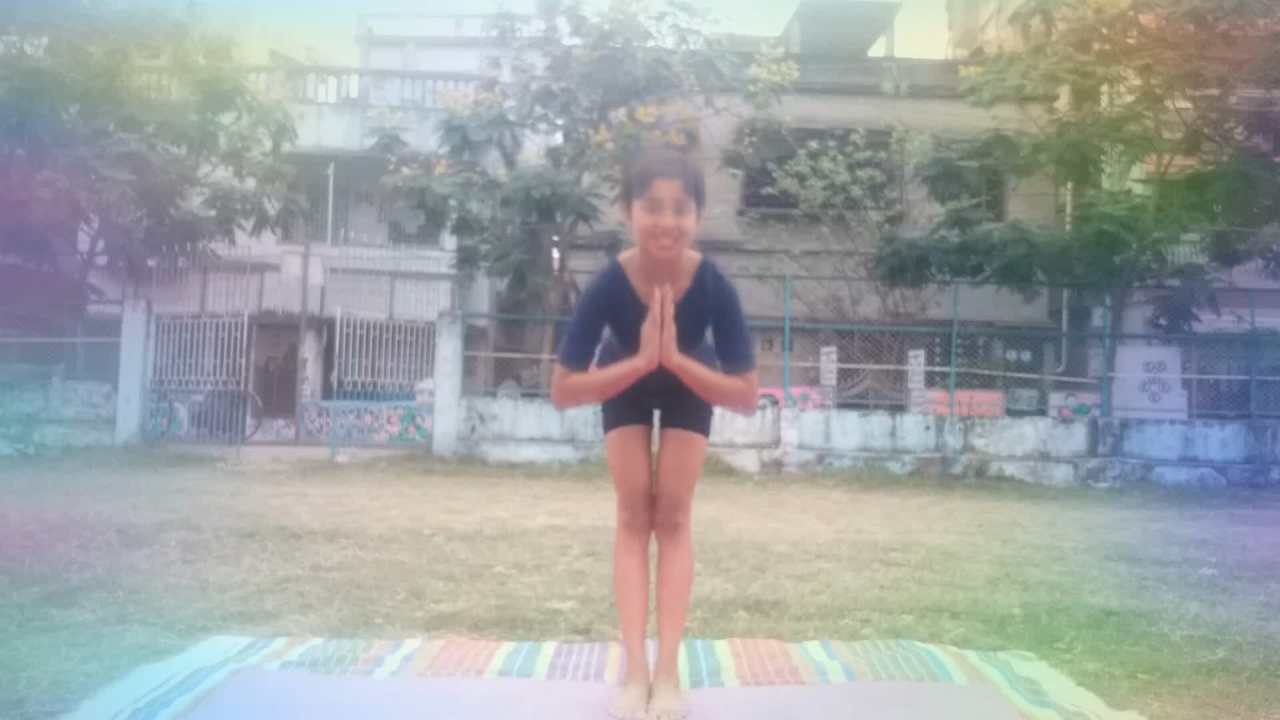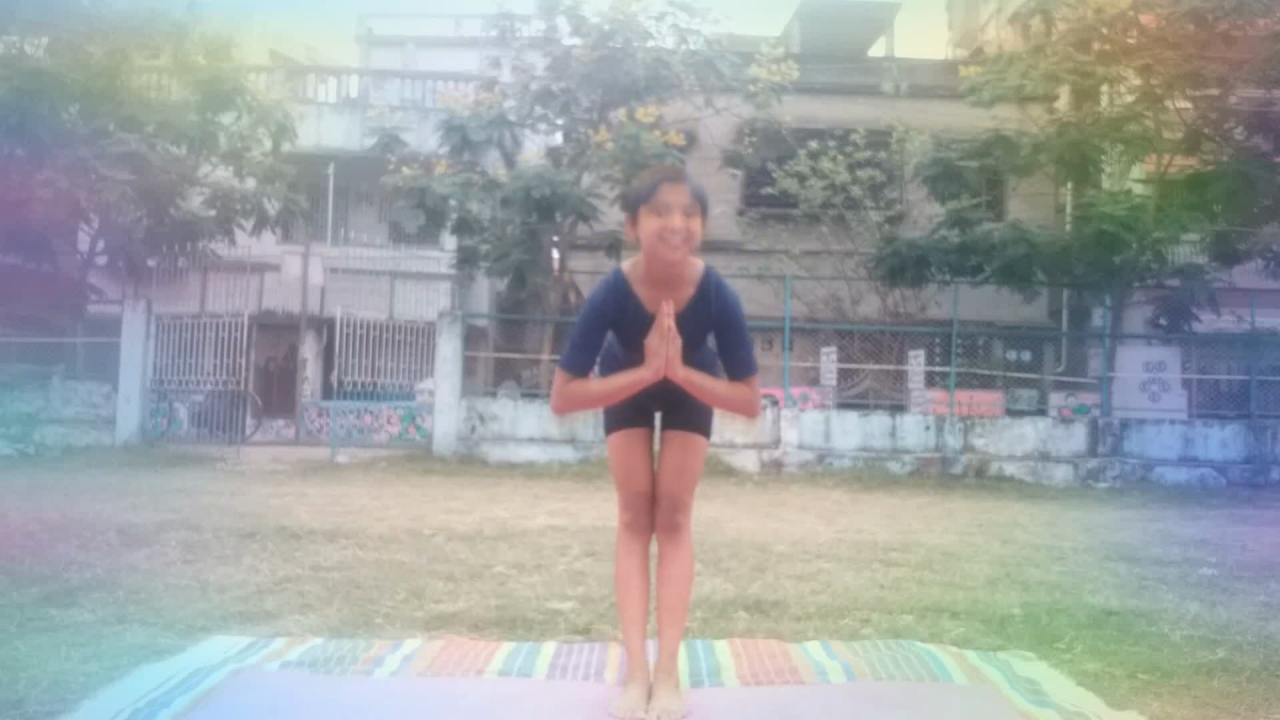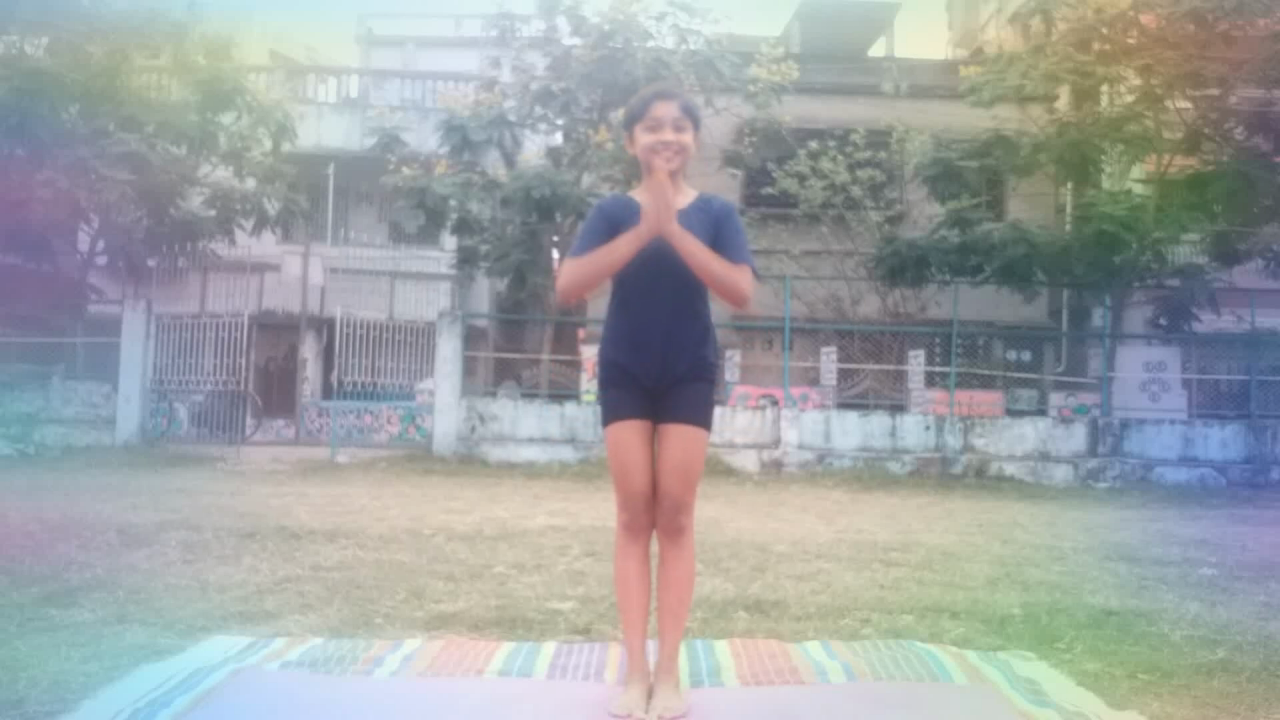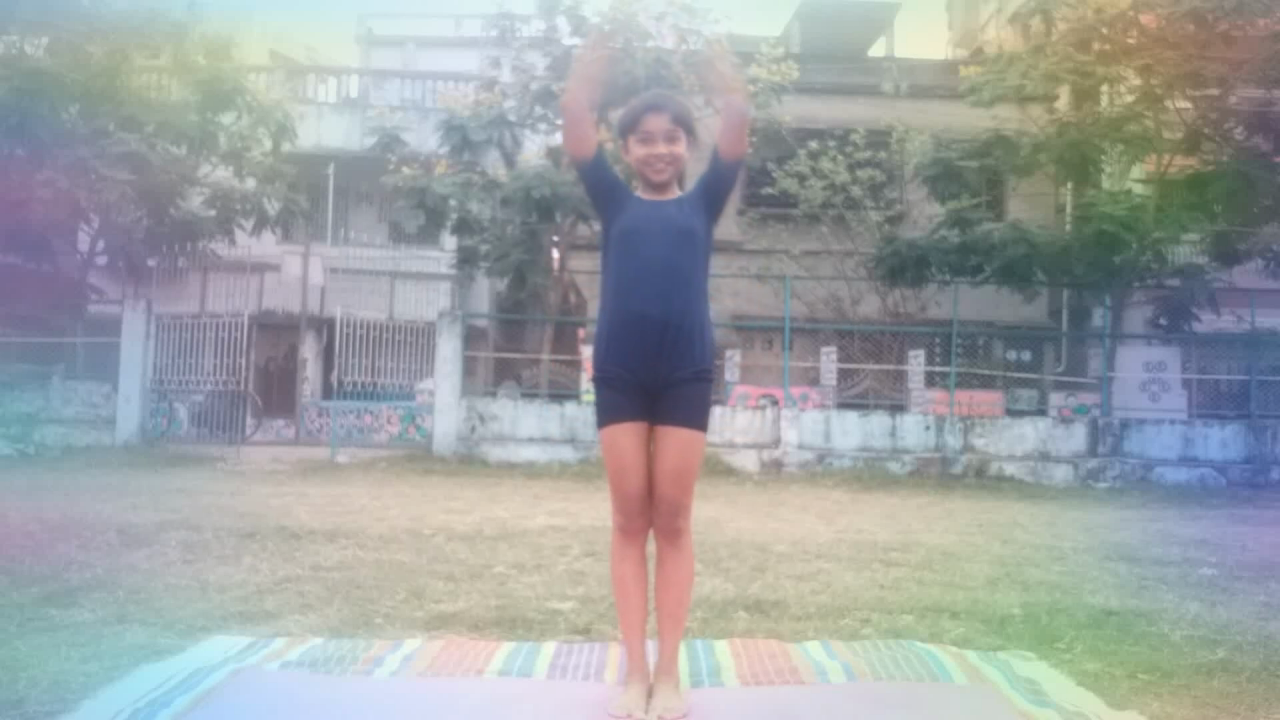
dt=0.4s
person 1, frame 1
left shoulder: (714, 286)
right shoulder: (608, 284)
left elbow: (746, 395)
right elbow: (563, 388)
left wrist: (677, 359)
right wrist: (641, 361)
left hip: (689, 388)
right hip: (626, 383)
left knee: (672, 516)
right knee: (634, 515)
left ankle: (668, 671)
right ankle: (634, 670)
person 1, frame 2
left shoulder: (716, 294)
right shoulder: (612, 292)
left elbow: (749, 401)
right elbow: (562, 398)
left wrist: (678, 370)
right wrist: (646, 371)
left hip: (690, 393)
right hip: (628, 389)
left knee: (672, 517)
right knee: (635, 517)
left ankle: (667, 672)
right ankle: (634, 671)
person 1, frame 3
left shoulder: (715, 213)
right shoulder: (613, 213)
left elbow: (742, 292)
right elbow: (566, 287)
left wrist: (677, 232)
right wrist: (640, 233)
left hip: (689, 376)
right hip: (624, 375)
left knee: (676, 517)
right knee: (634, 515)
person 1, frame 4
left shoulder: (702, 204)
right shoulder: (614, 201)
left elbow: (736, 132)
right elbow: (575, 124)
left wrist: (716, 62)
right wrist: (599, 52)
left hip: (686, 373)
right hip: (619, 373)
left knee: (672, 520)
right knee: (629, 519)
